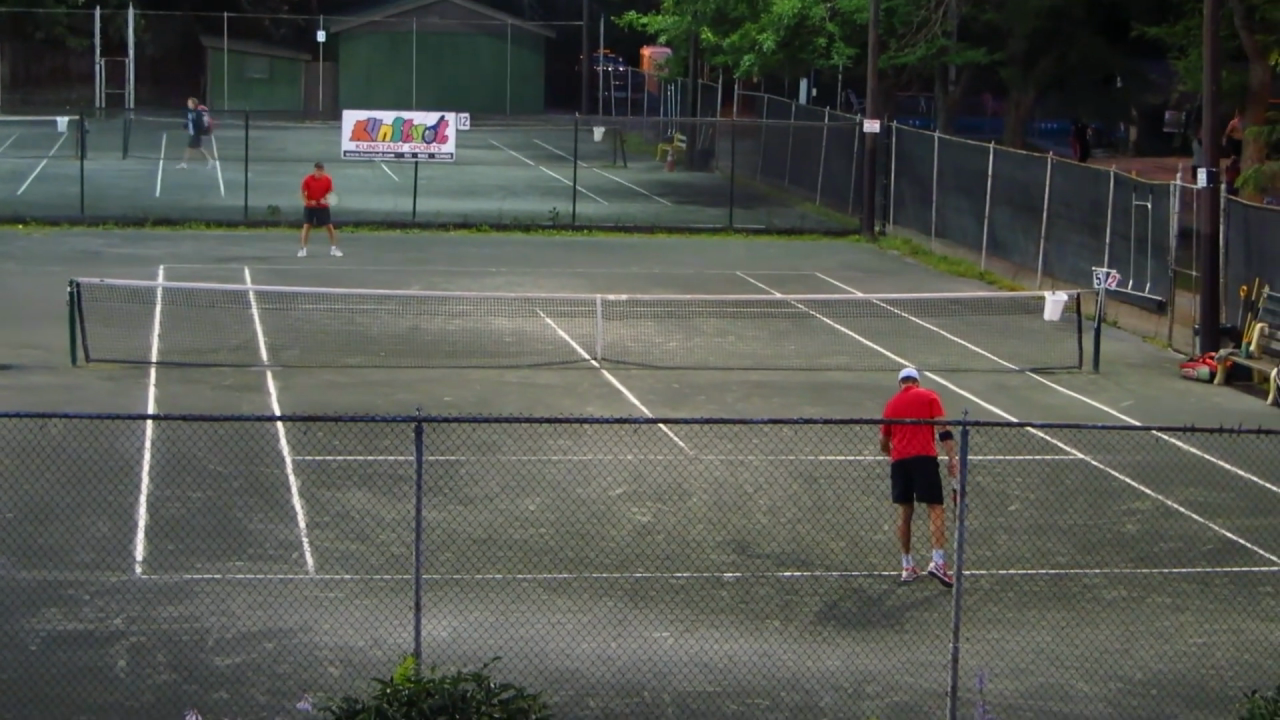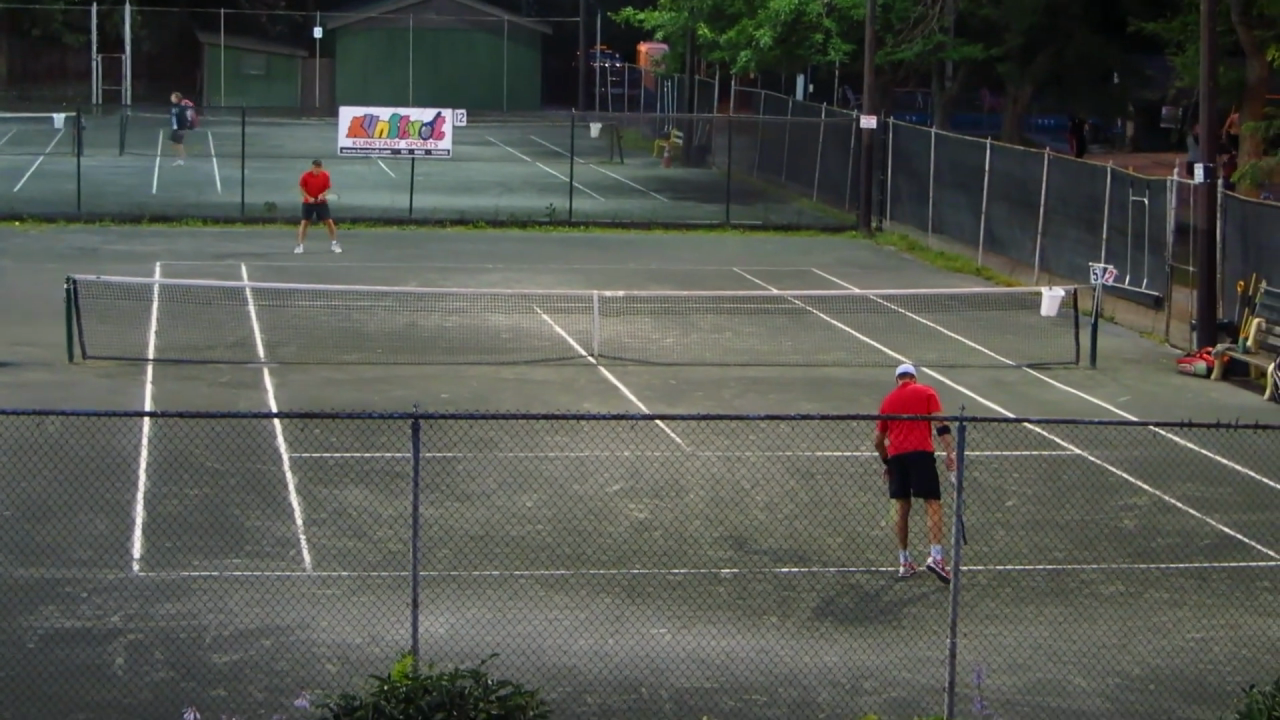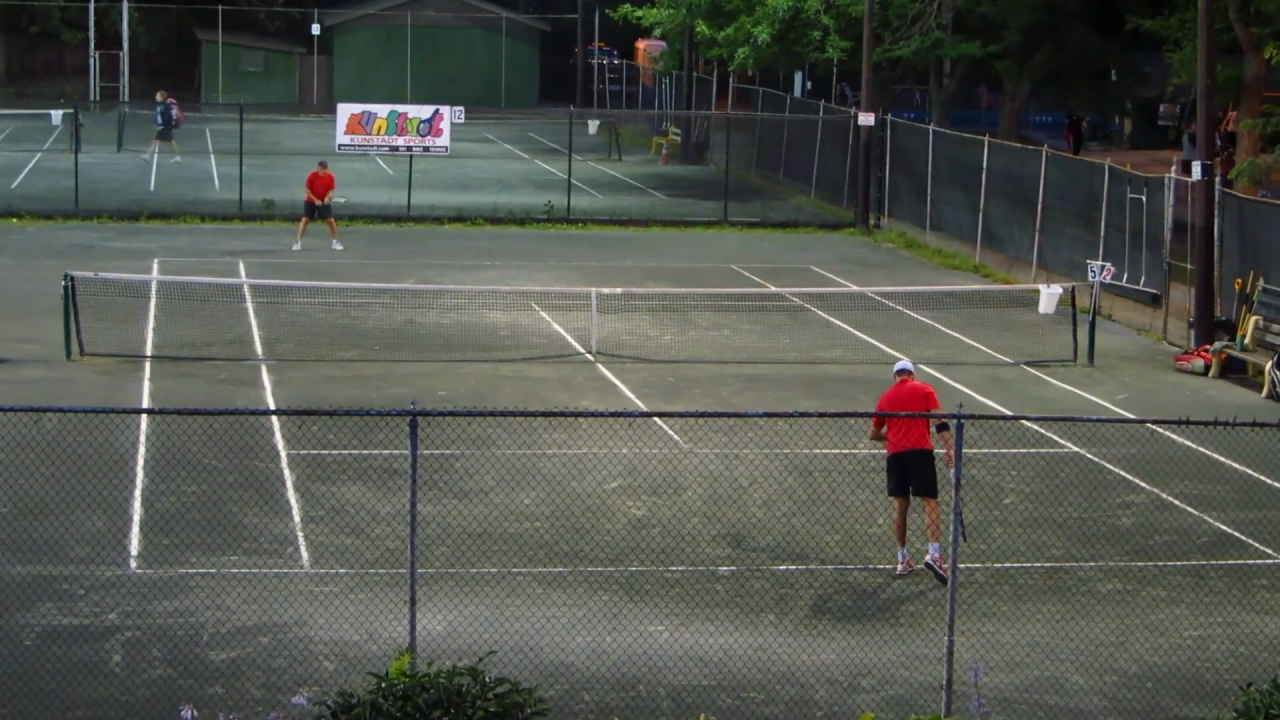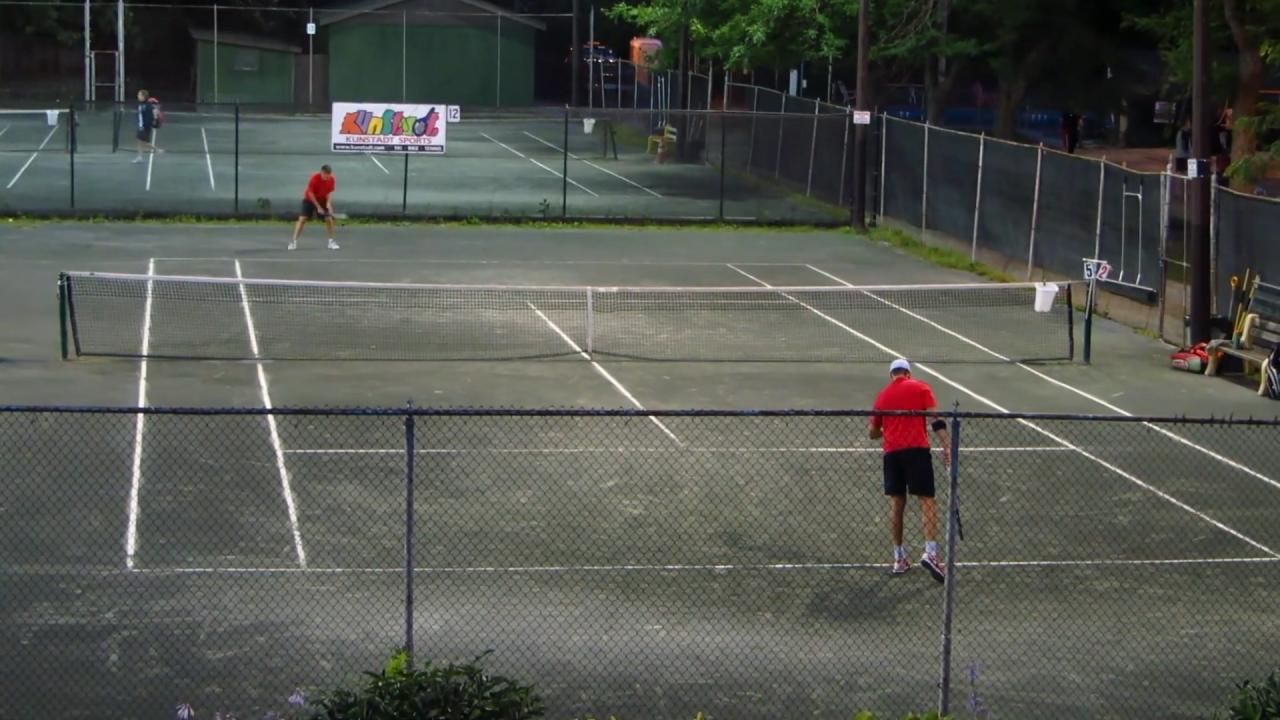
dt=0.2s
person 1, frame 1
left shoulder: (891, 404)
right shoulder: (929, 396)
left elbow: (884, 443)
right elbow: (942, 429)
right wrist: (952, 458)
left hip: (899, 461)
right hip: (924, 458)
left knee: (905, 513)
right knee: (936, 509)
left ankle: (907, 566)
right ankle: (937, 561)
person 1, frame 2
left shoulder: (888, 400)
right shoulder: (926, 392)
left elbow: (878, 440)
right elbow: (940, 424)
left wrist: (887, 463)
right wrist: (950, 452)
left hip: (896, 456)
right hip: (921, 453)
left knee: (902, 508)
right knee: (932, 504)
left ankle: (904, 562)
right ankle: (935, 556)
person 1, frame 3
left shoulder: (886, 397)
right shoulder: (924, 389)
left elbow: (874, 434)
right elbow: (939, 421)
right wrist: (949, 448)
left hip: (895, 454)
right hip: (920, 451)
left knee: (900, 506)
right knee: (930, 503)
left ankle: (902, 559)
right ankle: (933, 554)
person 1, frame 4
left shoulder: (883, 395)
right shoulder: (921, 387)
left elbow: (873, 433)
right elbow: (935, 419)
right wrist: (946, 446)
left hip: (891, 453)
right hip: (916, 449)
left knee: (897, 504)
right knee: (927, 501)
left ankle: (899, 558)
right ankle: (930, 552)
